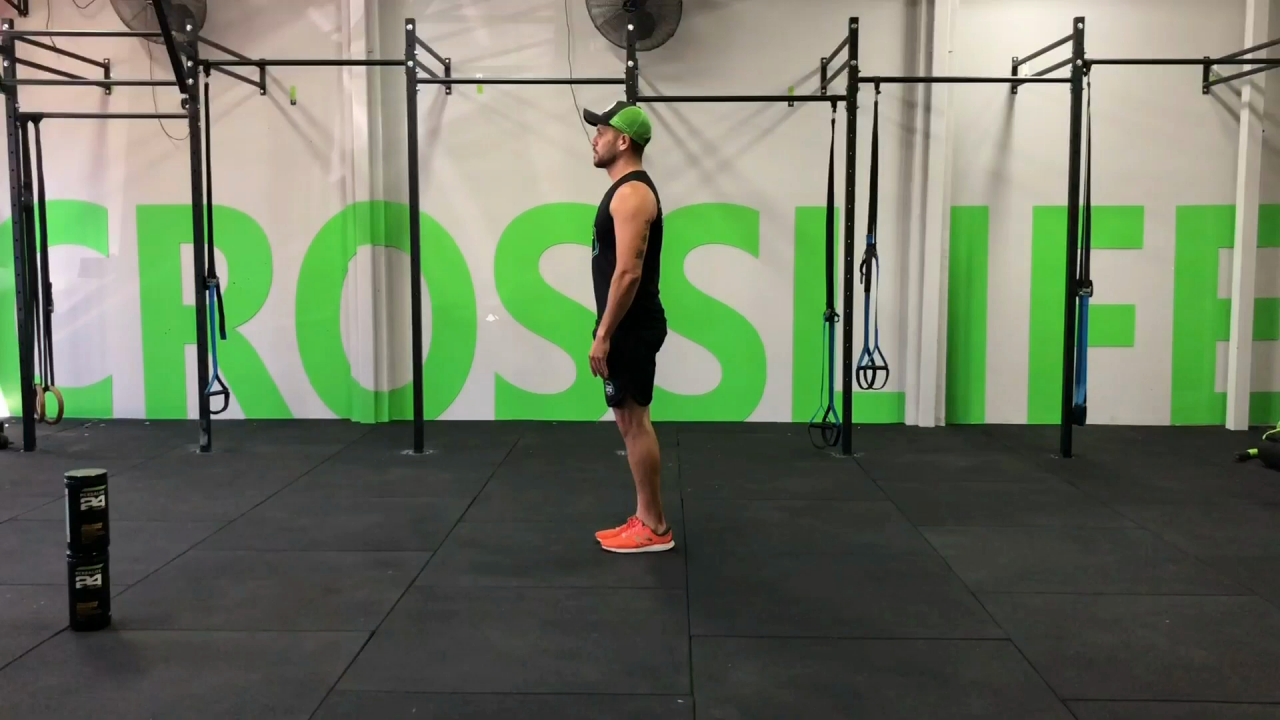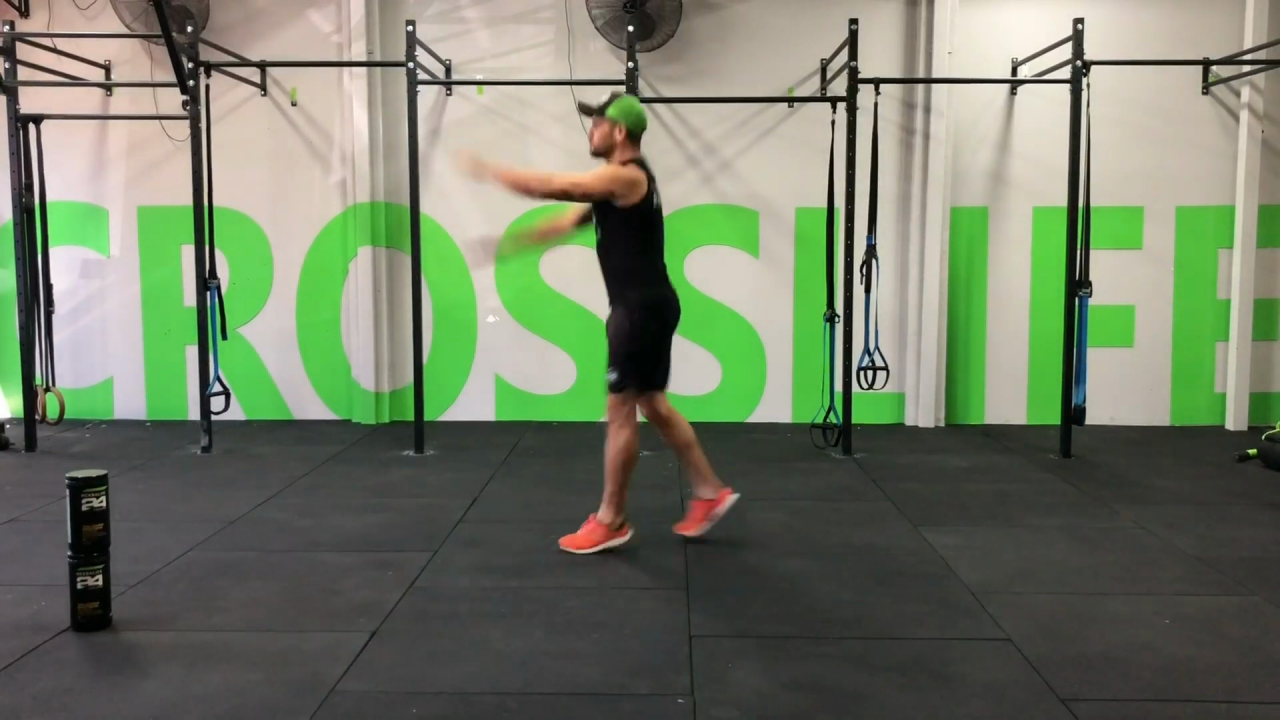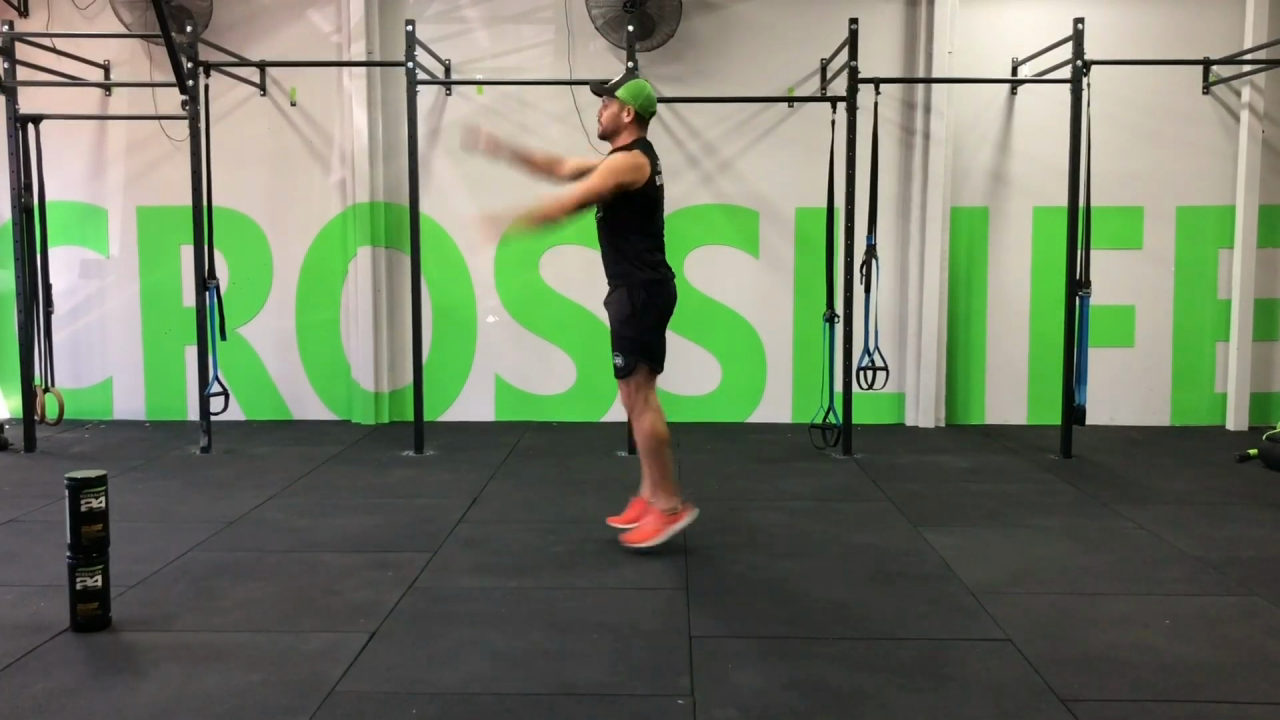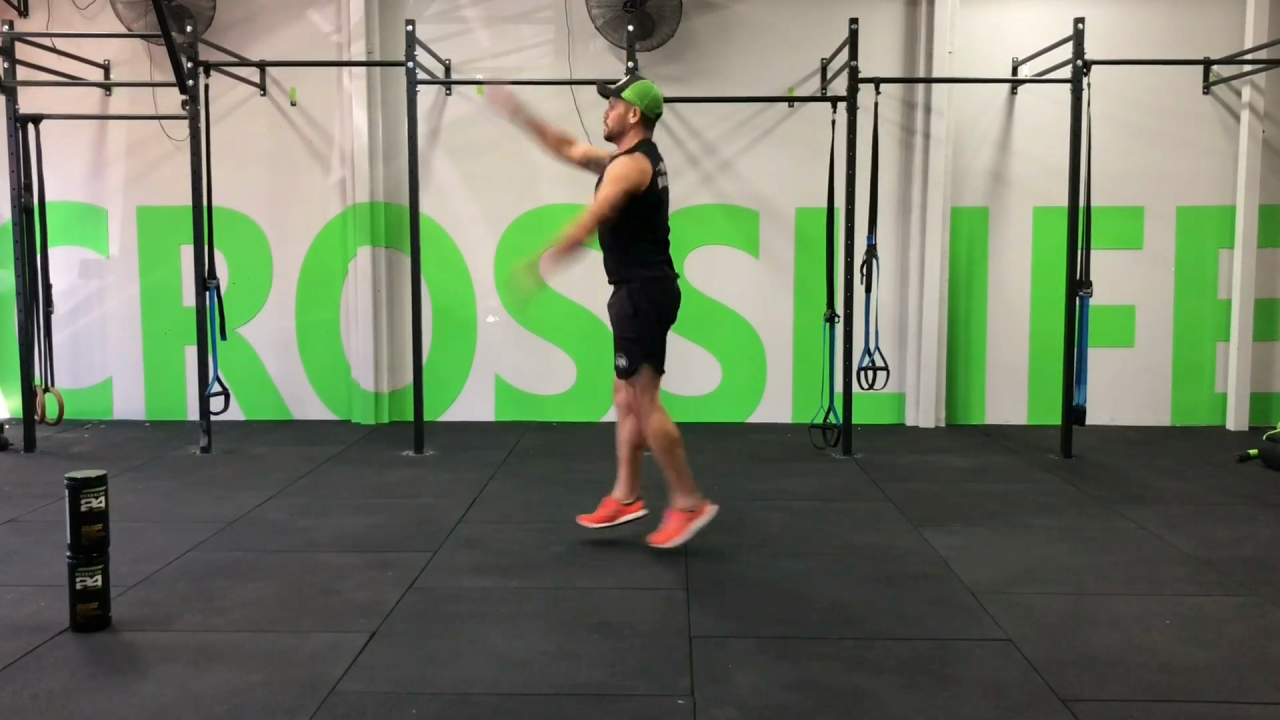
dt=1s
person 1, frame 1
left shoulder: (631, 193)
right shoulder: (629, 189)
left elbow: (628, 272)
left wrist: (602, 335)
right wrist: (608, 331)
left hip: (631, 328)
right hip: (628, 326)
left knee: (633, 424)
right knee: (632, 423)
left ankle: (654, 529)
right ankle: (646, 519)
person 1, frame 2
left shoulder: (624, 177)
right shoulder: (624, 179)
left elbow: (546, 186)
right elbow: (567, 219)
left wrist: (489, 172)
left hip: (642, 308)
right hip: (648, 305)
left knee: (620, 415)
right knee: (654, 405)
left ankle: (609, 520)
right ankle: (710, 491)
person 1, frame 3
left shoulder: (629, 161)
right shoulder: (627, 158)
left elbow: (572, 199)
right elbow: (556, 166)
left wrist: (512, 221)
right wrist: (497, 147)
left hip: (642, 294)
right hip: (634, 289)
left knee: (638, 398)
right knee: (639, 397)
left ankle: (667, 504)
right ankle: (653, 494)
person 1, frame 4
left shoulder: (630, 164)
right shoulder: (635, 157)
left elbow: (586, 225)
right elbow: (572, 145)
left wrist: (539, 264)
right wrist: (518, 112)
left hip: (646, 295)
right hip: (638, 292)
left knee: (642, 402)
right knee: (629, 398)
left ankle: (688, 502)
right ankle: (626, 496)
